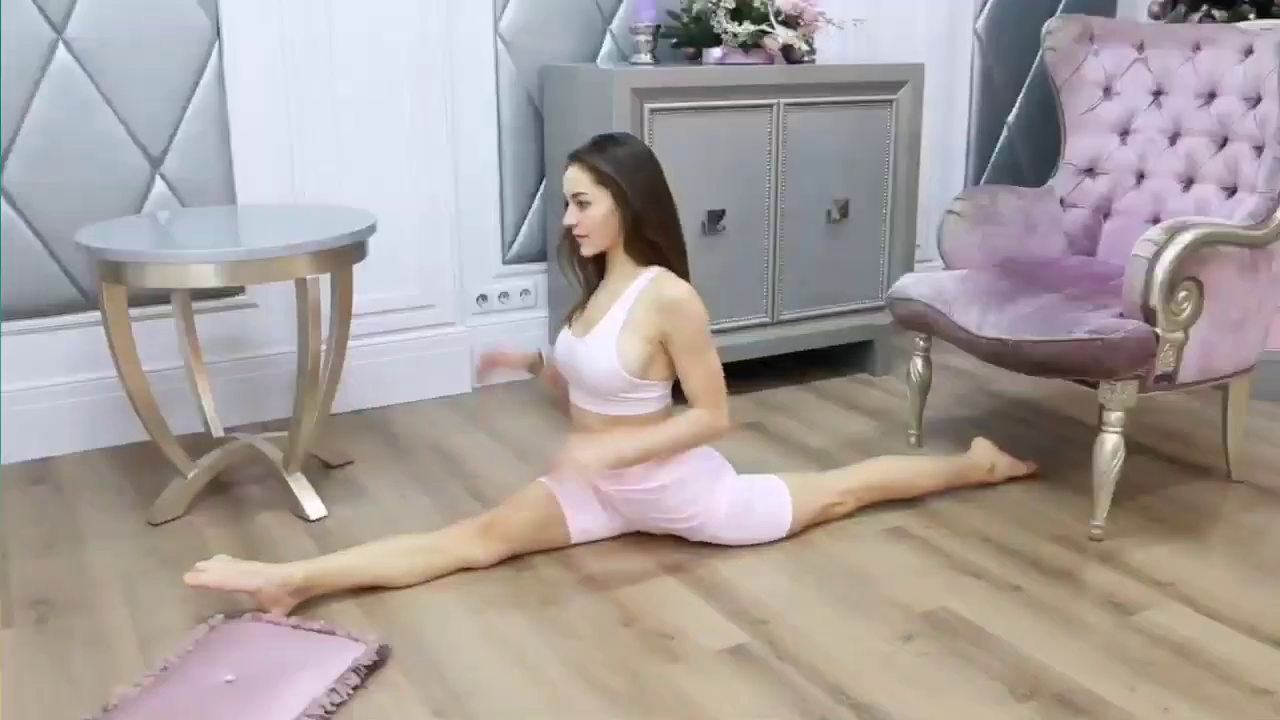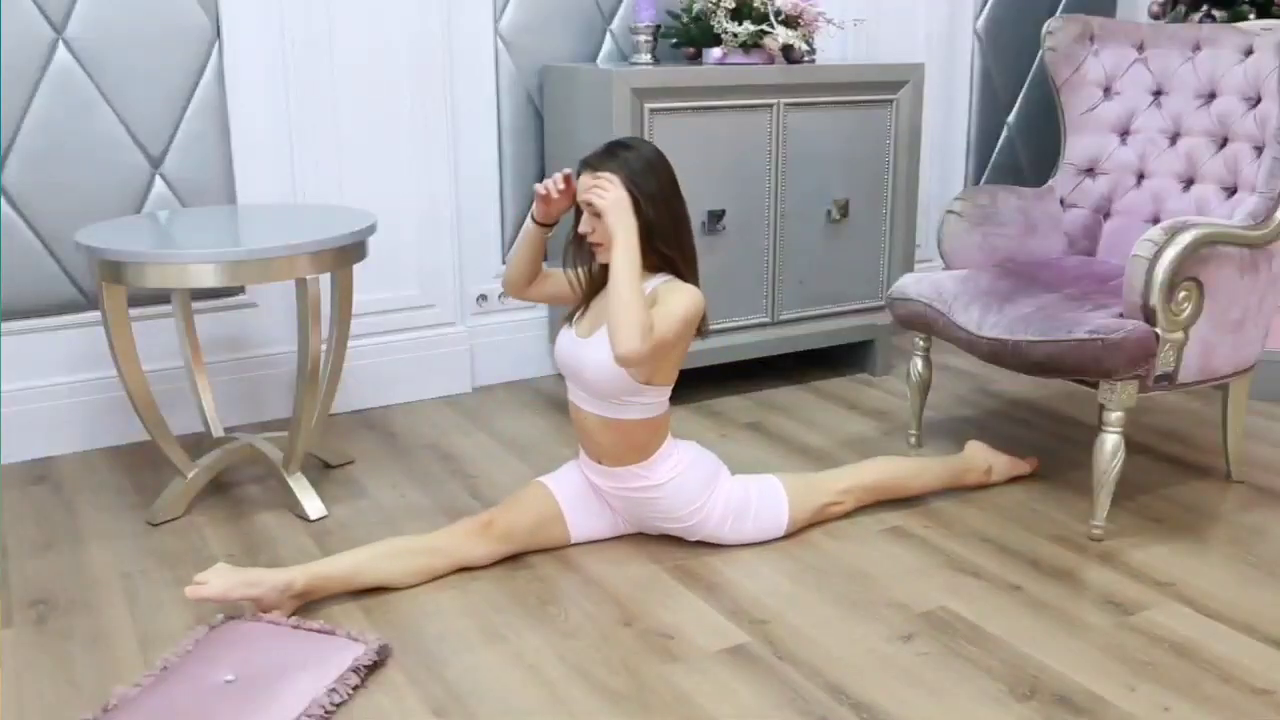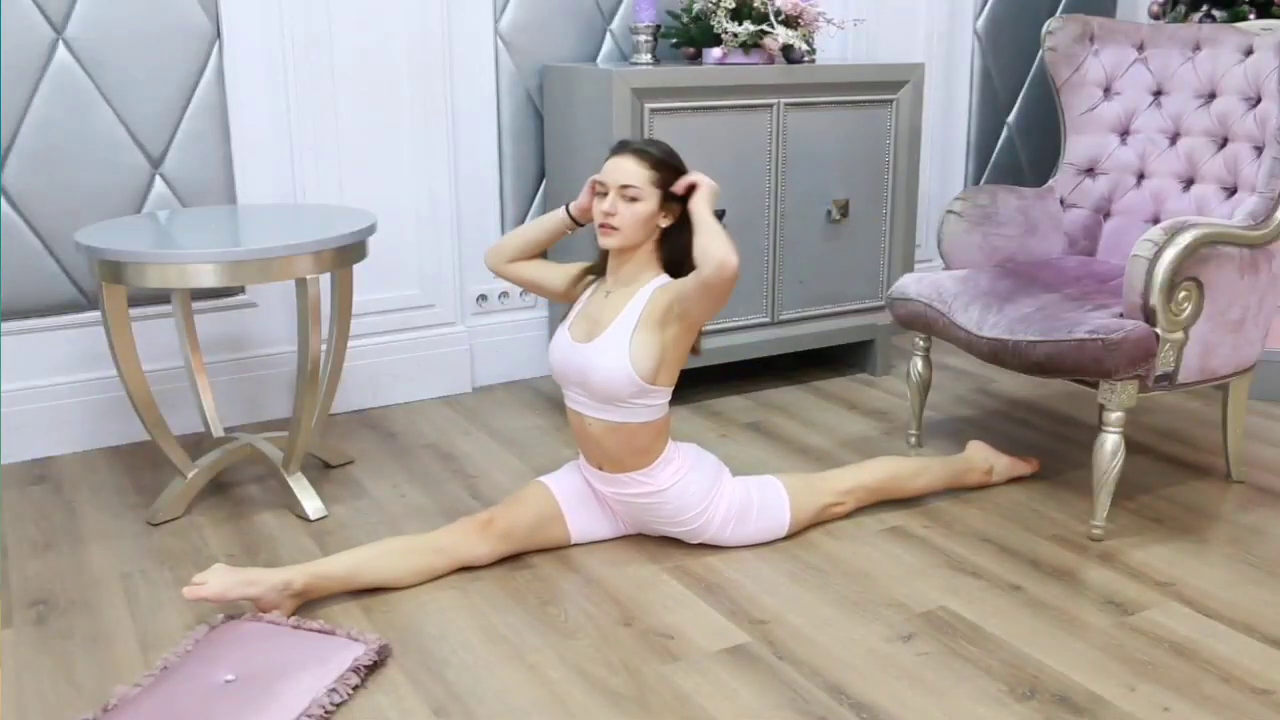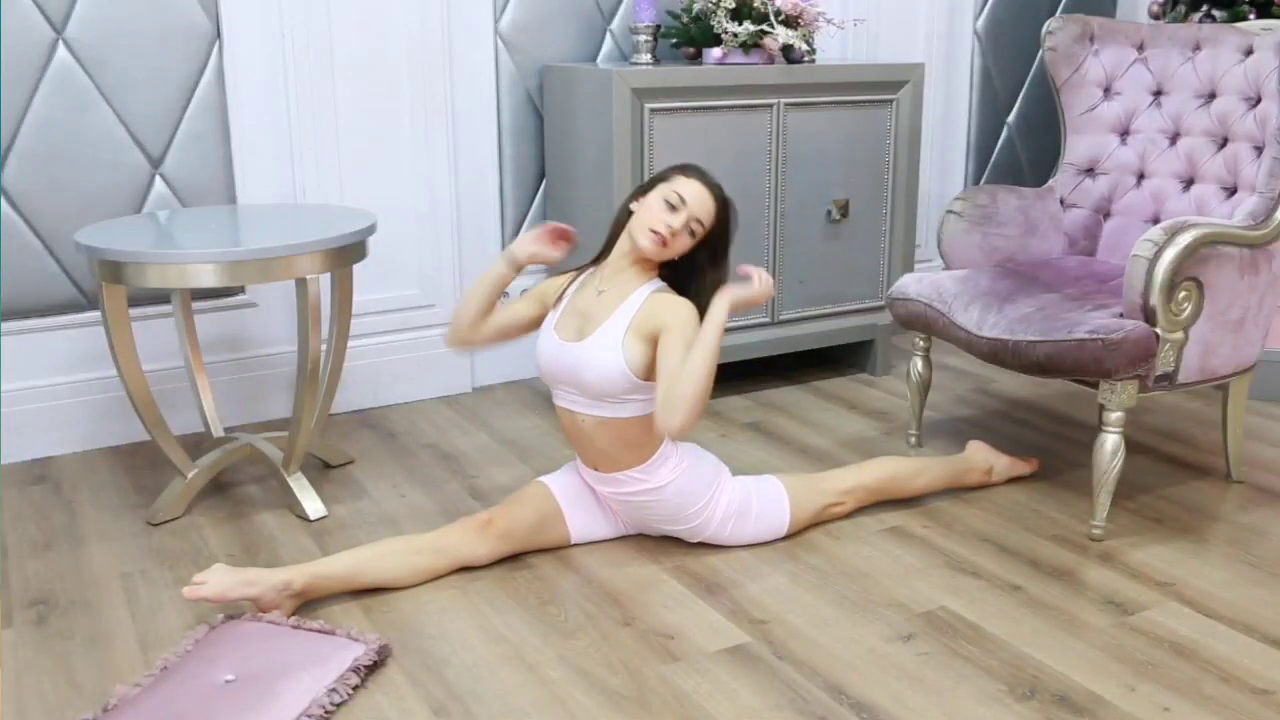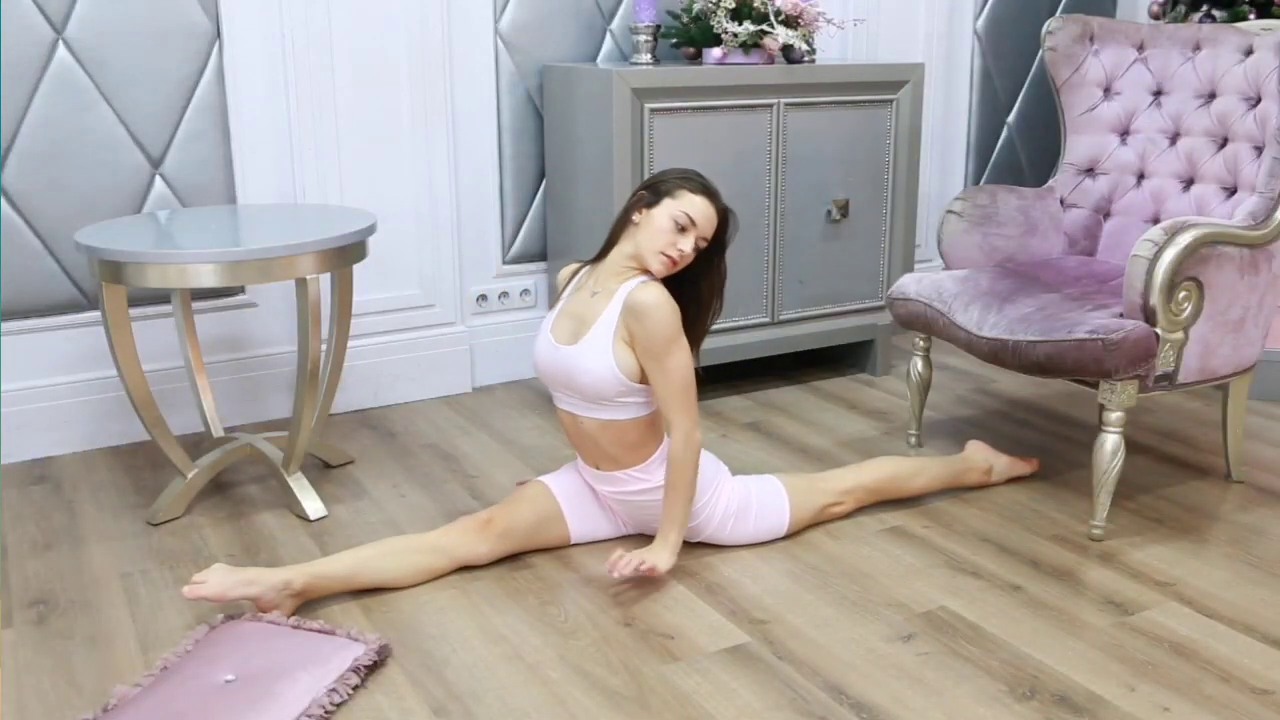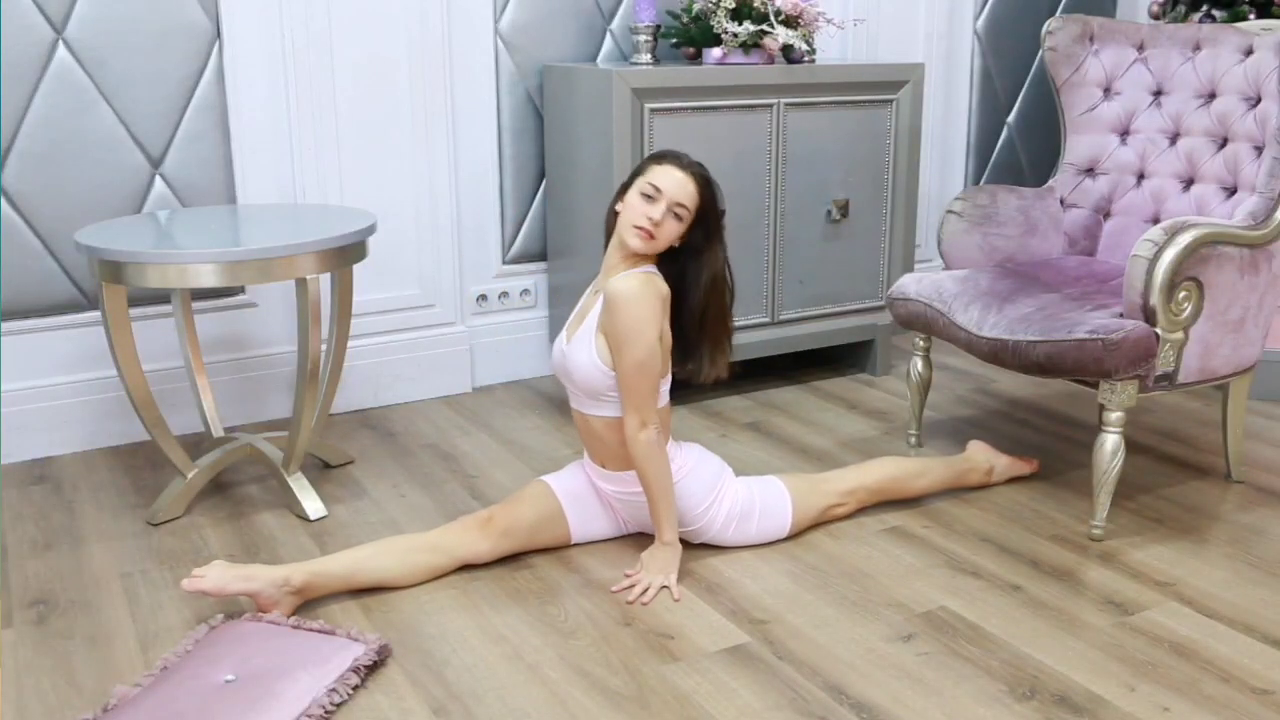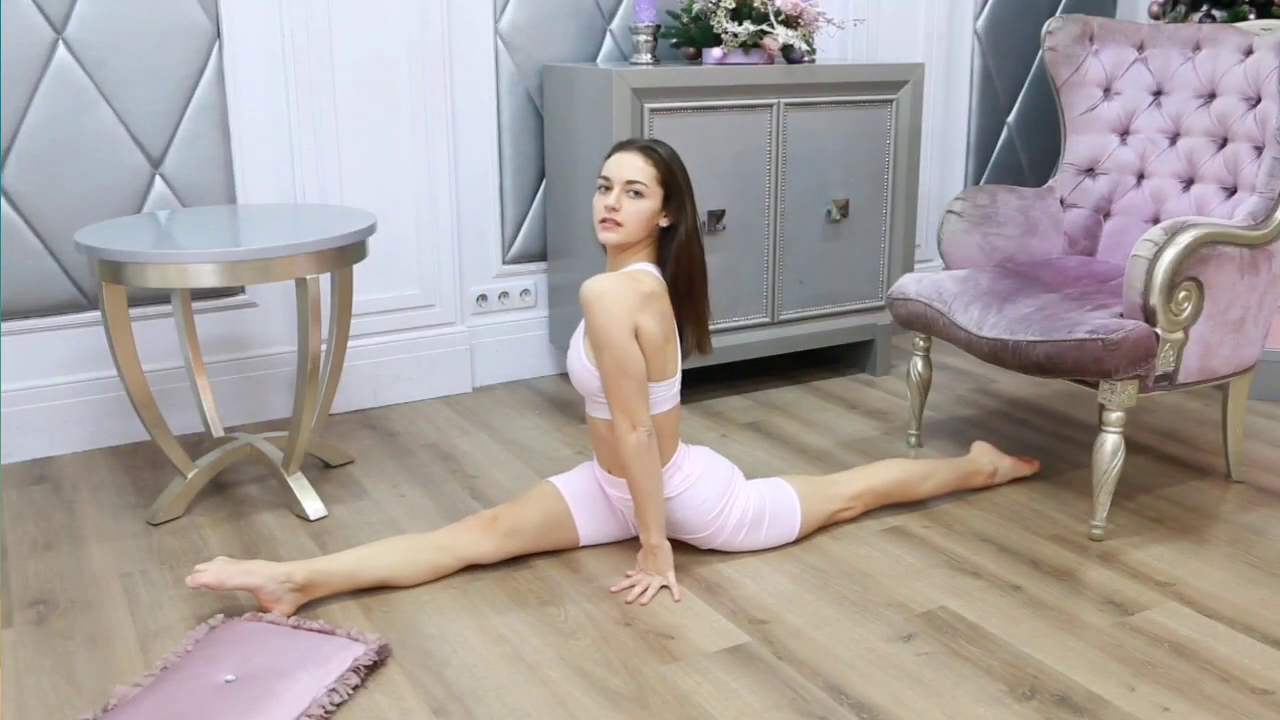
dt=0.5s
person 1, frame 1
left shoulder: (666, 296)
right shoulder: (603, 287)
left elbow: (713, 412)
left wrist: (615, 448)
right wrist: (535, 366)
left hip: (671, 490)
right hip: (607, 486)
right knee: (478, 536)
right ankle: (293, 580)
person 1, frame 2
left shoulder: (678, 299)
right shoulder: (596, 284)
left elbow: (632, 348)
right elbow: (516, 284)
left wrist: (626, 232)
right wrist: (541, 219)
left hip: (671, 487)
right hip: (599, 481)
right knee: (478, 536)
right ankle: (292, 584)
person 1, frame 3
left shoulder: (672, 301)
right shoulder: (589, 285)
left elbow: (724, 265)
right elbow: (500, 258)
left wrist: (704, 209)
right wrist: (574, 210)
left hip: (672, 491)
right hip: (598, 484)
right knee: (476, 535)
right ankle: (292, 583)
person 1, frame 4
left shoulder: (669, 310)
right shoulder: (570, 285)
left elbow: (673, 426)
right elbow: (464, 334)
left wrist: (721, 311)
right wrist: (516, 260)
left hip: (676, 490)
right hip: (598, 486)
right knee: (475, 535)
right ankle: (292, 583)
person 1, frame 5
left shoulder: (652, 305)
right shoulder: (573, 280)
left elbow: (683, 428)
left wrist: (668, 541)
right wrist: (582, 464)
left hip: (667, 490)
right hip: (599, 485)
right knee: (475, 534)
right ankle: (290, 583)
person 1, frame 6
left shoulder: (634, 291)
right shoulder: (614, 279)
left elbow: (643, 428)
left wrist: (667, 543)
left hip: (676, 486)
right hip: (606, 480)
right knee: (477, 532)
right ankle: (290, 580)
person 1, frame 7
left shoulder: (608, 292)
right shoulder: (638, 280)
left elbow: (633, 429)
left wrist: (655, 546)
left hip: (684, 494)
right hip: (621, 481)
right knee: (483, 533)
right ankle: (296, 580)
